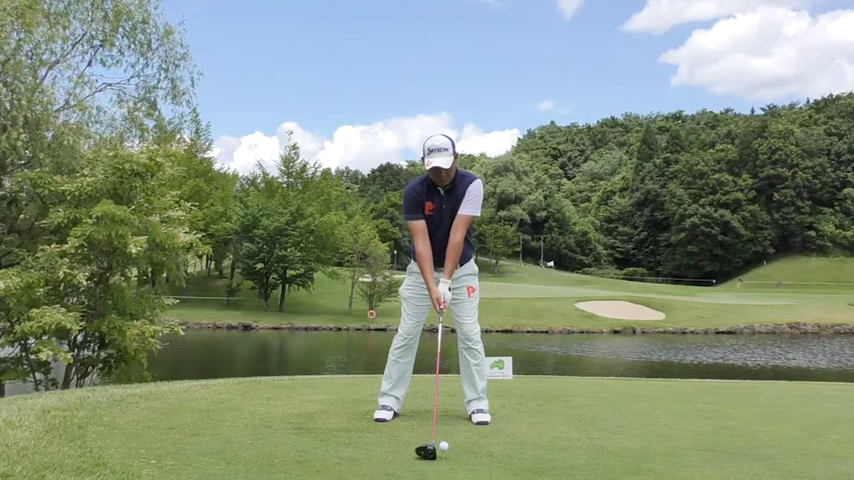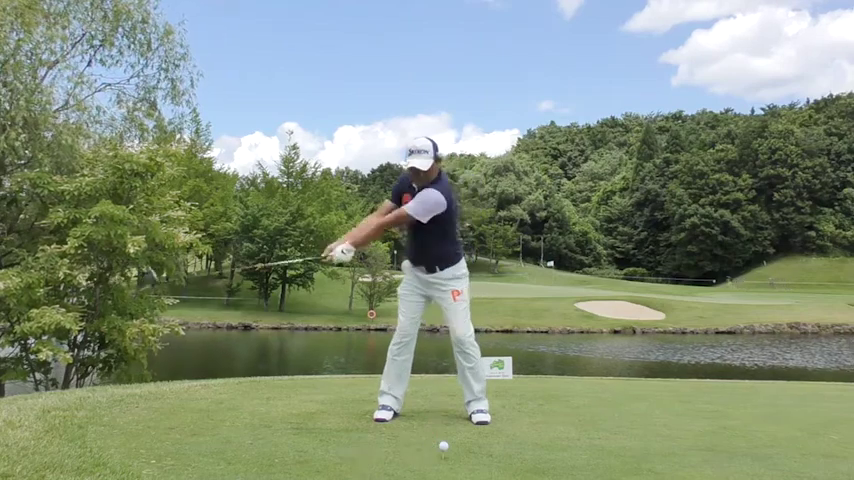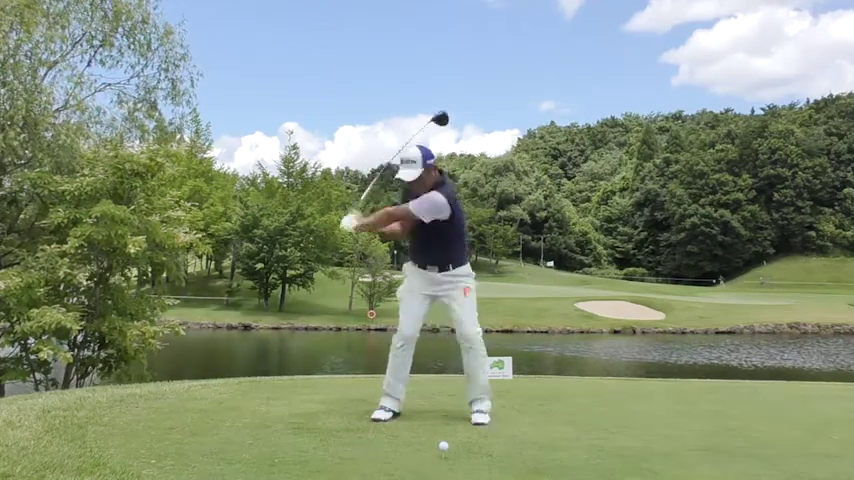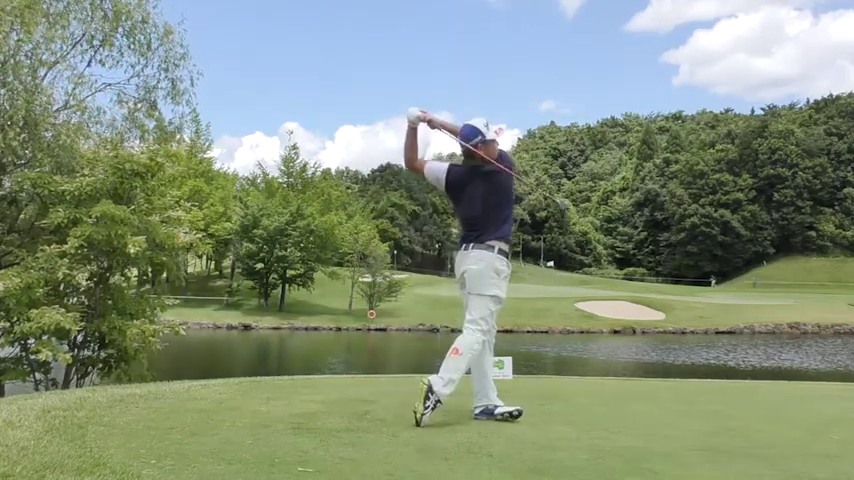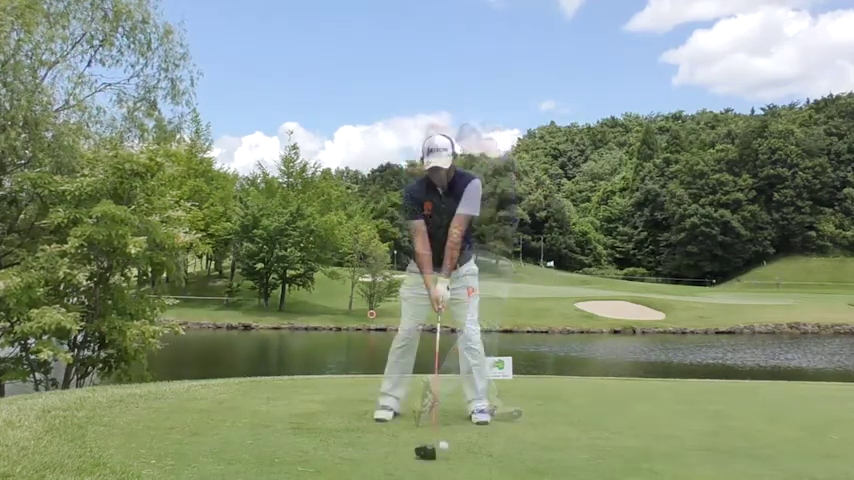
dt=0.7s
person 1, frame 1
left shoulder: (472, 184)
right shoulder: (414, 192)
left elbow: (457, 235)
right elbow: (421, 241)
left wrist: (446, 281)
right wrist: (431, 286)
left hip: (462, 270)
right hip: (421, 270)
left knee: (469, 334)
right knee: (406, 334)
left ankle: (477, 403)
right ankle: (389, 401)
person 1, frame 2
left shoulder: (436, 195)
right shoulder: (406, 183)
left elbow: (390, 223)
right elbow: (378, 215)
left wrist: (352, 247)
right wrist: (346, 240)
left hip: (448, 273)
right hip: (415, 271)
left knee: (462, 336)
right knee: (403, 335)
left ankle: (477, 403)
right ankle: (389, 401)
person 1, frame 3
left shoulder: (439, 197)
right shoulder: (421, 190)
left elbow: (395, 214)
right elbow: (403, 226)
left wrist: (361, 224)
right wrist: (374, 226)
left hip: (456, 274)
right hip: (421, 272)
left knee: (470, 336)
right knee: (406, 334)
left ankle: (479, 403)
right ankle: (390, 401)
person 1, frame 4
left shoulder: (453, 175)
right shoulder: (503, 166)
left elbow: (412, 163)
right elbow: (474, 141)
left wrist: (413, 125)
right wrist: (436, 122)
left hip: (467, 256)
right hip: (490, 259)
left knee: (482, 332)
right knee: (477, 330)
left ankle: (486, 403)
right ankle: (438, 388)
person 1, frame 5
left shoulder: (470, 183)
right shoulder: (413, 191)
left elbow: (456, 234)
right elbow: (421, 241)
left wrist: (445, 281)
right wrist: (431, 286)
left hip: (461, 269)
right hip: (422, 270)
left knee: (470, 333)
right knee: (406, 333)
left ankle: (478, 403)
right ankle: (389, 400)
